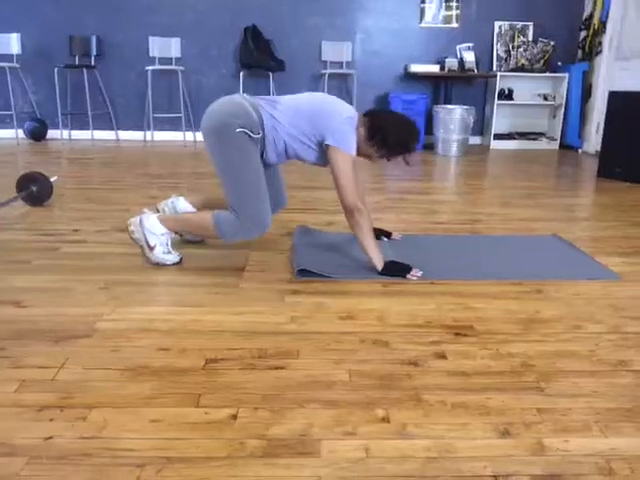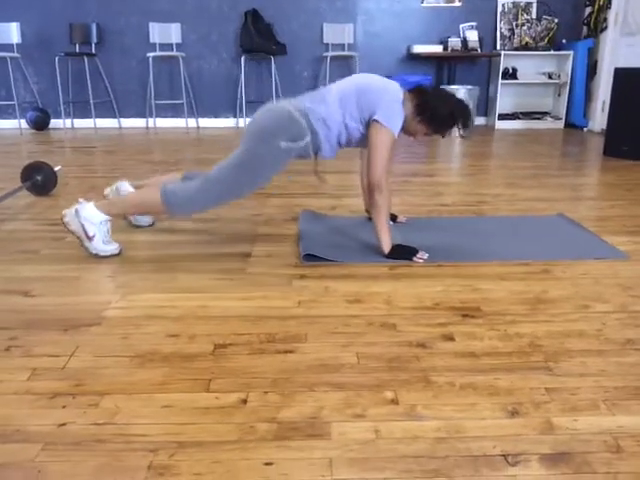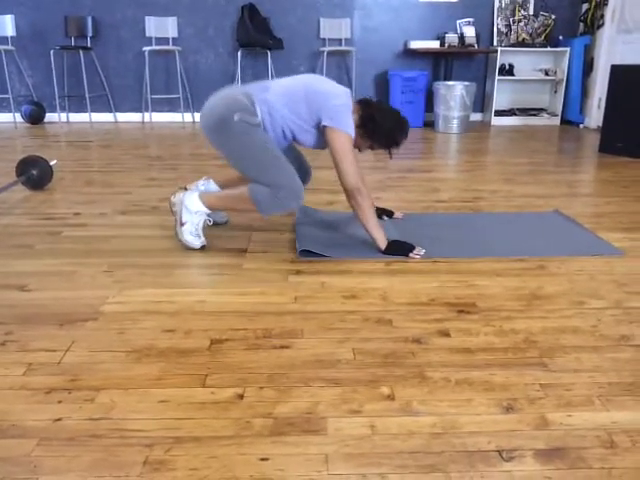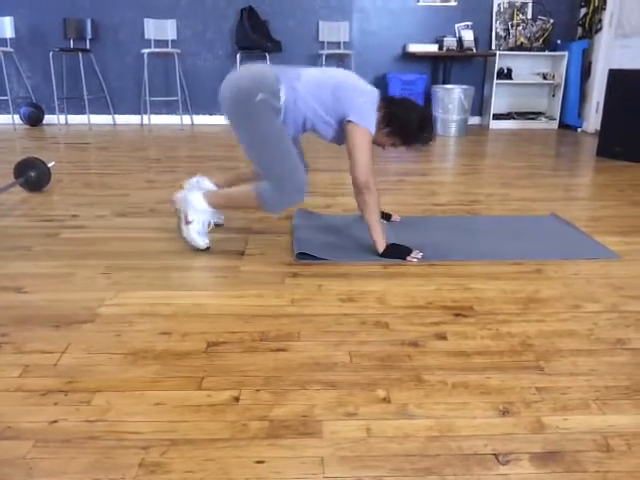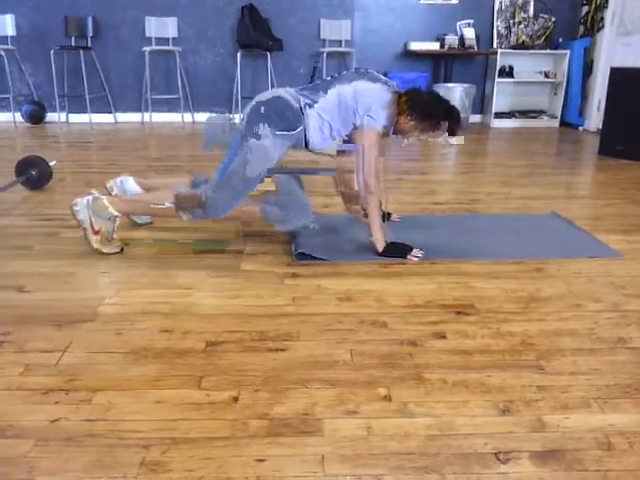
dt=1s
person 1, frame 1
left shoulder: (348, 122)
right shoulder: (343, 130)
left elbow: (351, 188)
right elbow: (353, 204)
left wrist: (367, 230)
right wrist: (381, 264)
left hip: (238, 120)
right hip: (233, 124)
left knee: (274, 204)
right knee: (252, 224)
left ankle: (184, 206)
right ankle: (156, 225)
person 1, frame 2
left shoulder: (387, 96)
right shoulder: (392, 108)
left elbow: (368, 170)
right elbow: (378, 182)
left wrist: (377, 213)
right wrist: (389, 246)
left hip: (286, 120)
right hip: (285, 131)
left knee: (212, 183)
right knee: (204, 194)
left ankle: (128, 190)
right ankle: (93, 212)
person 1, frame 3
left shoulder: (343, 103)
right shoulder: (341, 114)
left elbow: (349, 173)
right elbow: (353, 186)
left wrist: (370, 208)
right wrist: (384, 243)
left hip: (237, 112)
right hip: (229, 115)
left knee: (299, 176)
right knee: (288, 195)
left ankle: (211, 188)
right ankle: (196, 203)
person 1, frame 4
left shoulder: (373, 106)
right shoulder: (364, 113)
left elbow: (362, 168)
right elbow: (364, 184)
left wrist: (373, 212)
right wrist: (382, 246)
left hip: (262, 88)
right hip: (251, 94)
left knee: (288, 173)
right knee: (290, 191)
left ankle: (206, 188)
right ankle: (200, 202)
person 1, frame 5
left shoulder: (388, 95)
right shoulder: (378, 112)
left elbow: (367, 167)
right elbow: (369, 183)
left wrist: (375, 209)
right wrist: (382, 245)
left hip: (278, 113)
right hip: (277, 121)
left knee: (223, 182)
right knee: (218, 199)
left ankle: (132, 187)
right ankle: (101, 207)
